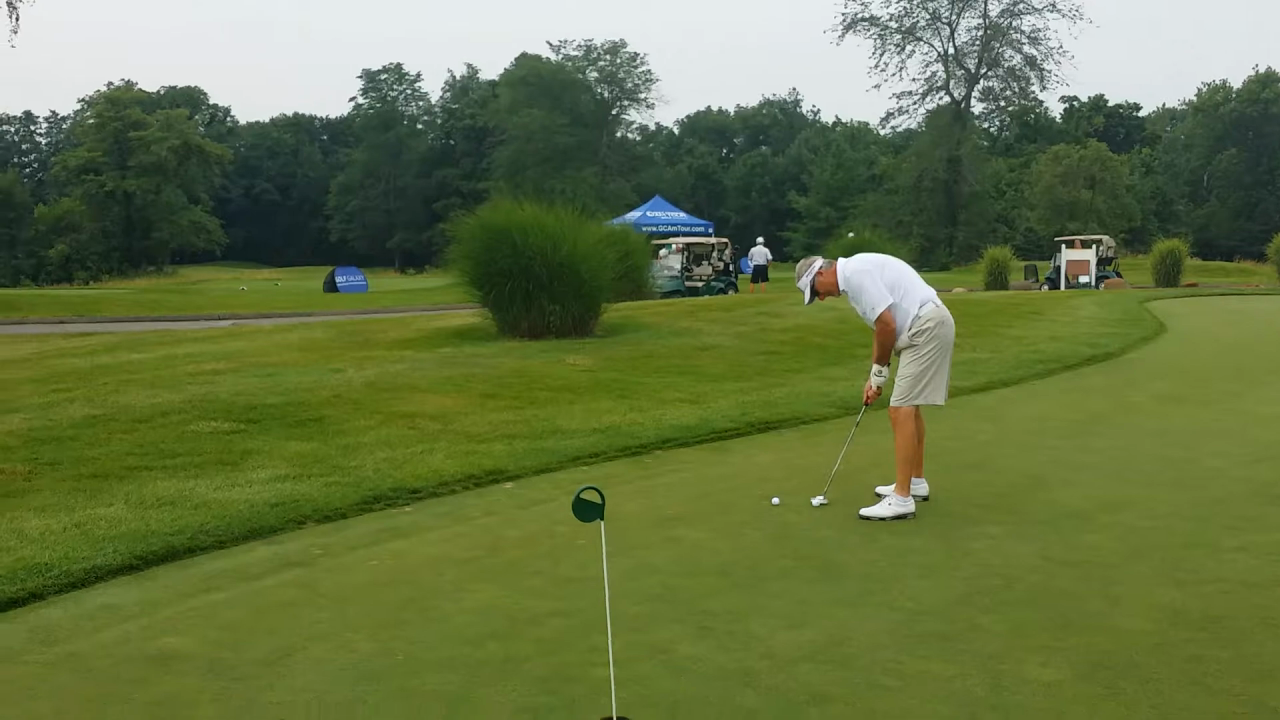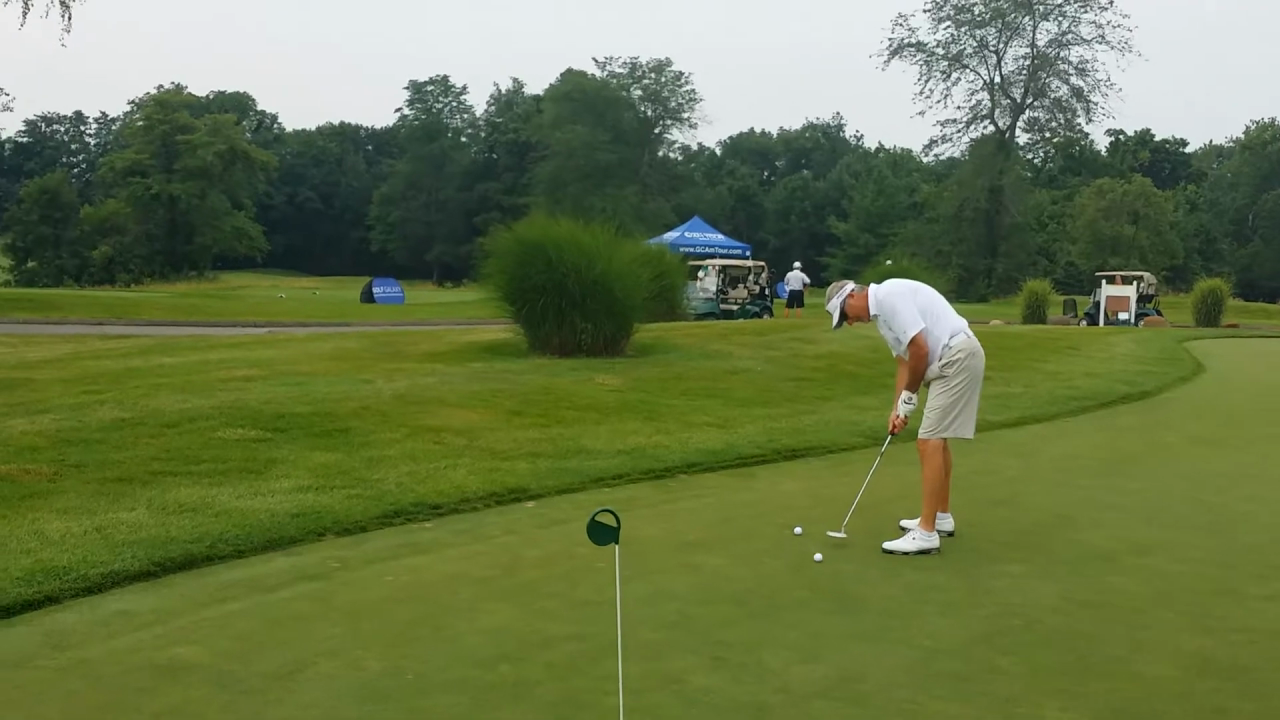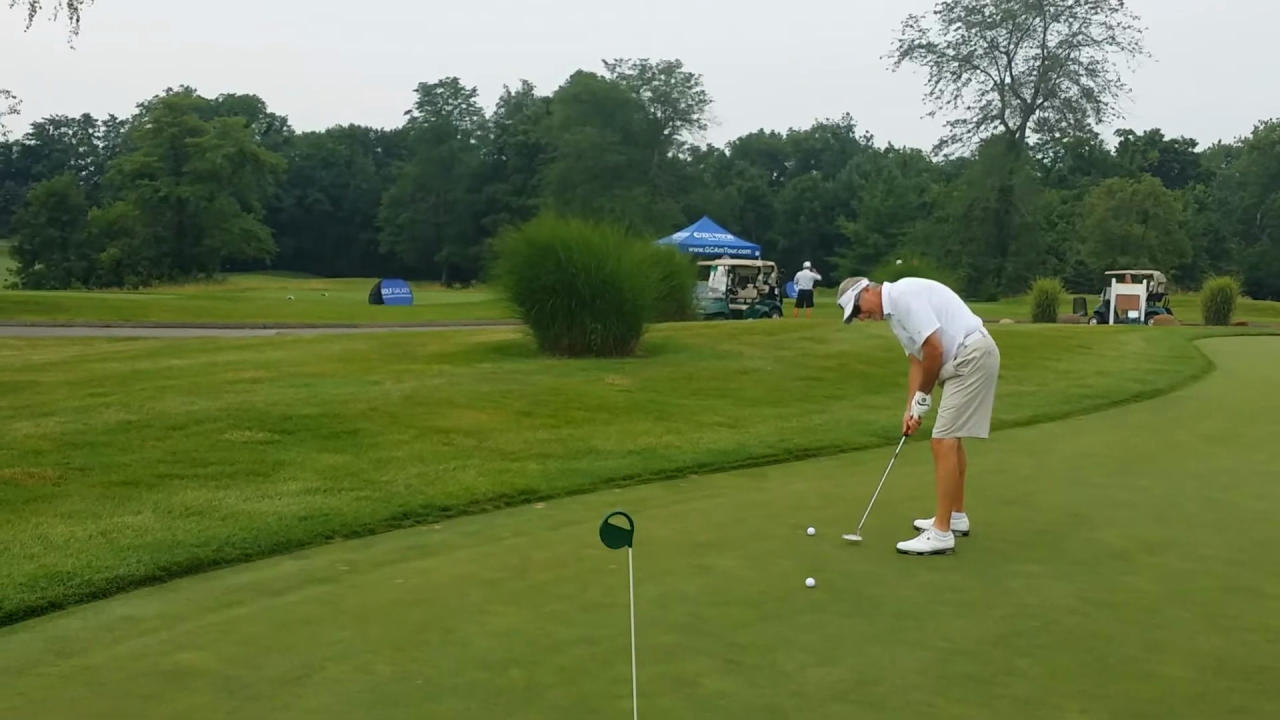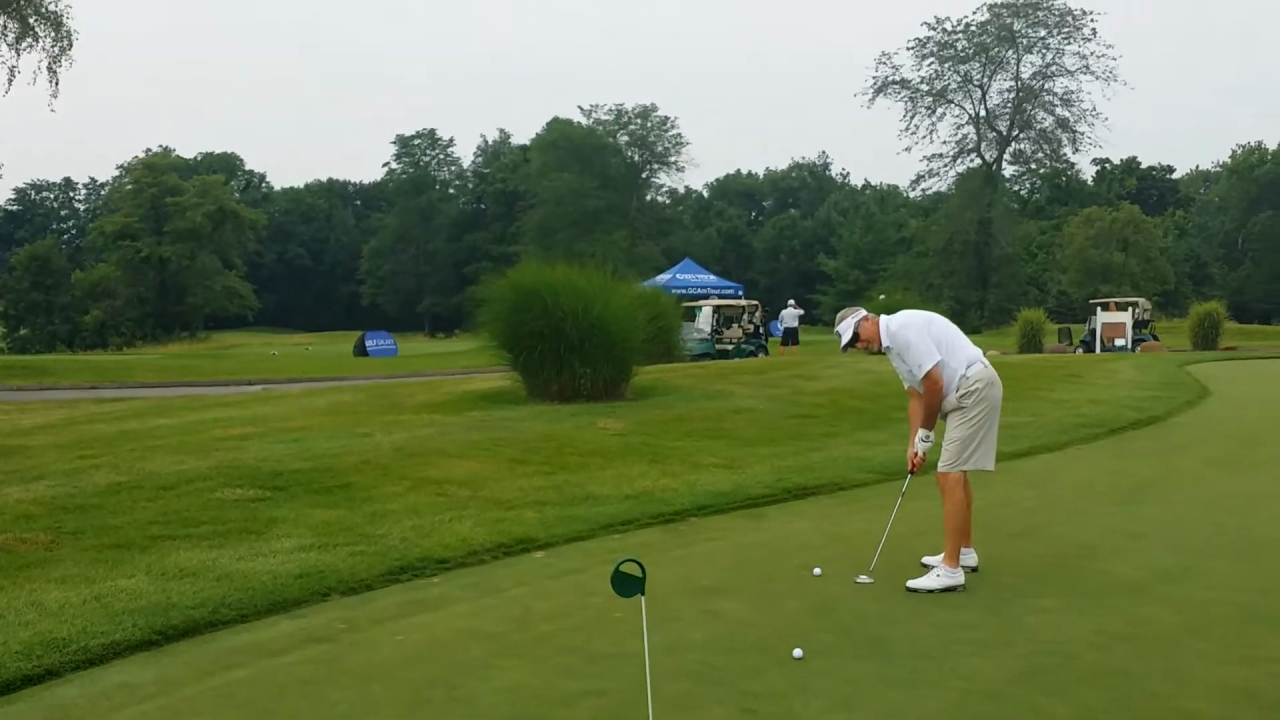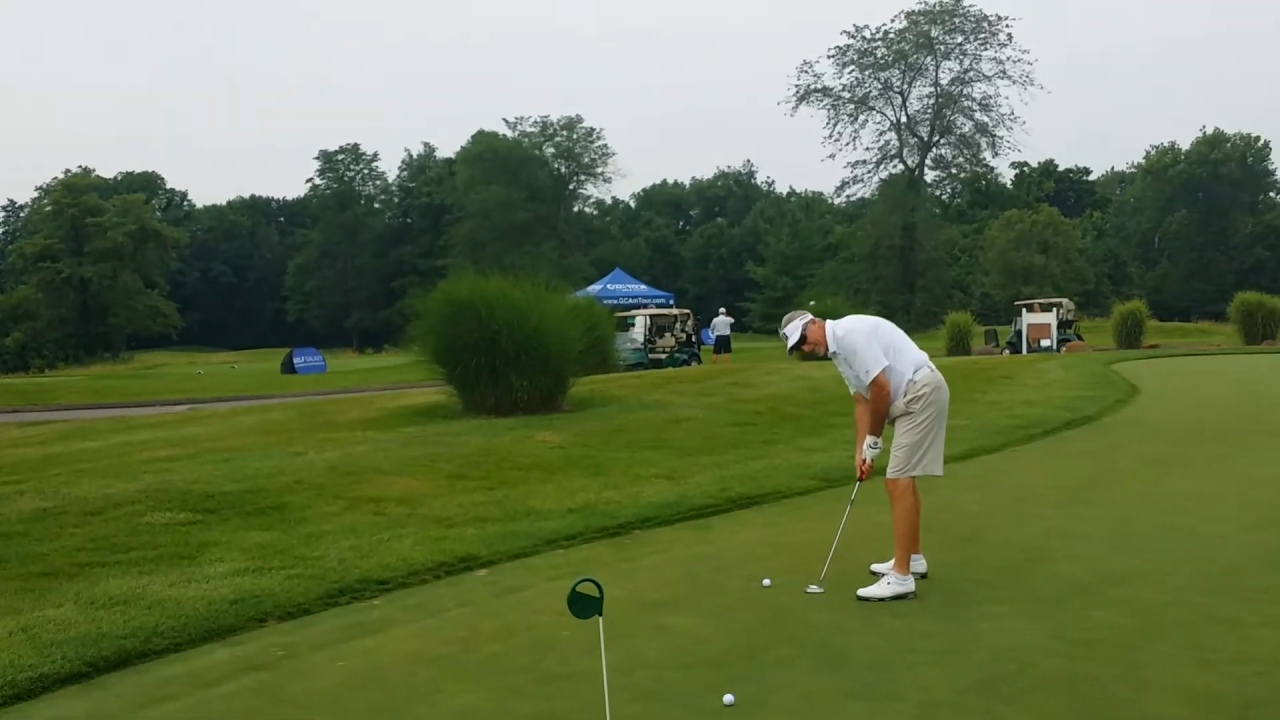
dt=0.3s
person 1, frame 1
left shoulder: (856, 272)
right shoulder: (854, 278)
left elbow: (887, 326)
right elbow: (881, 328)
left wrist: (879, 369)
right wrist: (873, 378)
left hip: (927, 326)
right hip: (927, 327)
left knee: (901, 410)
right knee: (909, 405)
left ankle: (901, 499)
right ankle: (916, 482)
person 1, frame 2
left shoulder: (888, 296)
right shoulder: (881, 312)
left elbow: (919, 348)
right elbow: (904, 360)
left wrist: (909, 396)
right wrist: (897, 407)
left hip: (957, 357)
right hip: (952, 361)
left knee: (929, 442)
right knee: (936, 439)
left ankle: (926, 534)
right ankle: (942, 517)
person 1, frame 3
left shoulder: (903, 295)
right shoulder: (894, 312)
left elbow: (934, 349)
right elbow: (917, 360)
left wrist: (922, 397)
right wrist: (910, 408)
left hip: (972, 356)
right hip: (966, 360)
left knee: (943, 442)
right knee: (951, 438)
left ankle: (941, 533)
right ankle: (956, 517)
person 1, frame 4
left shoulder: (902, 328)
right shoulder: (892, 344)
left elbow: (934, 383)
right elbow: (916, 394)
left wrist: (925, 434)
right wrist: (913, 444)
left hip: (974, 388)
right hip: (966, 392)
left knee: (949, 476)
right knee: (956, 472)
left ankle: (951, 570)
right ankle: (963, 552)
person 1, frame 5
left shoulder: (850, 333)
right shoulder: (839, 350)
left elbow: (882, 390)
right elbow: (862, 401)
left wrist: (873, 441)
right wrist: (861, 451)
left hip: (921, 392)
right hip: (913, 397)
left knee: (898, 482)
right knee: (904, 478)
left ankle: (901, 577)
right ankle: (912, 558)
